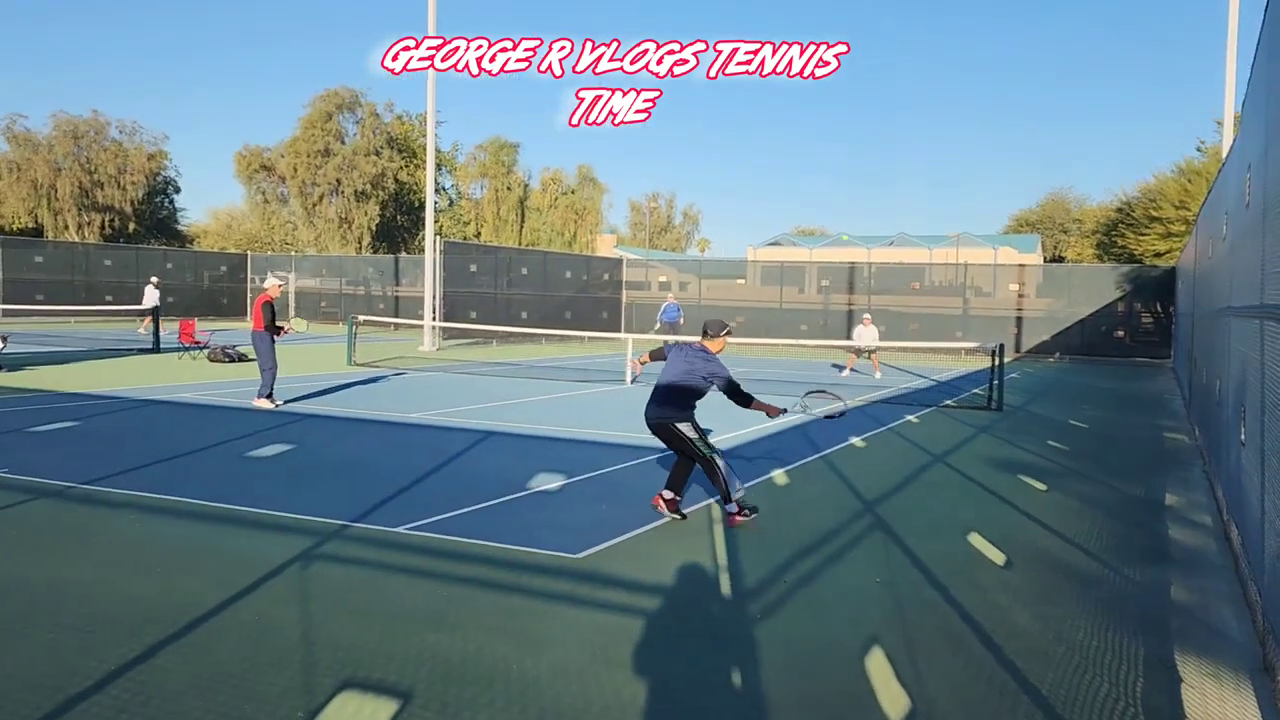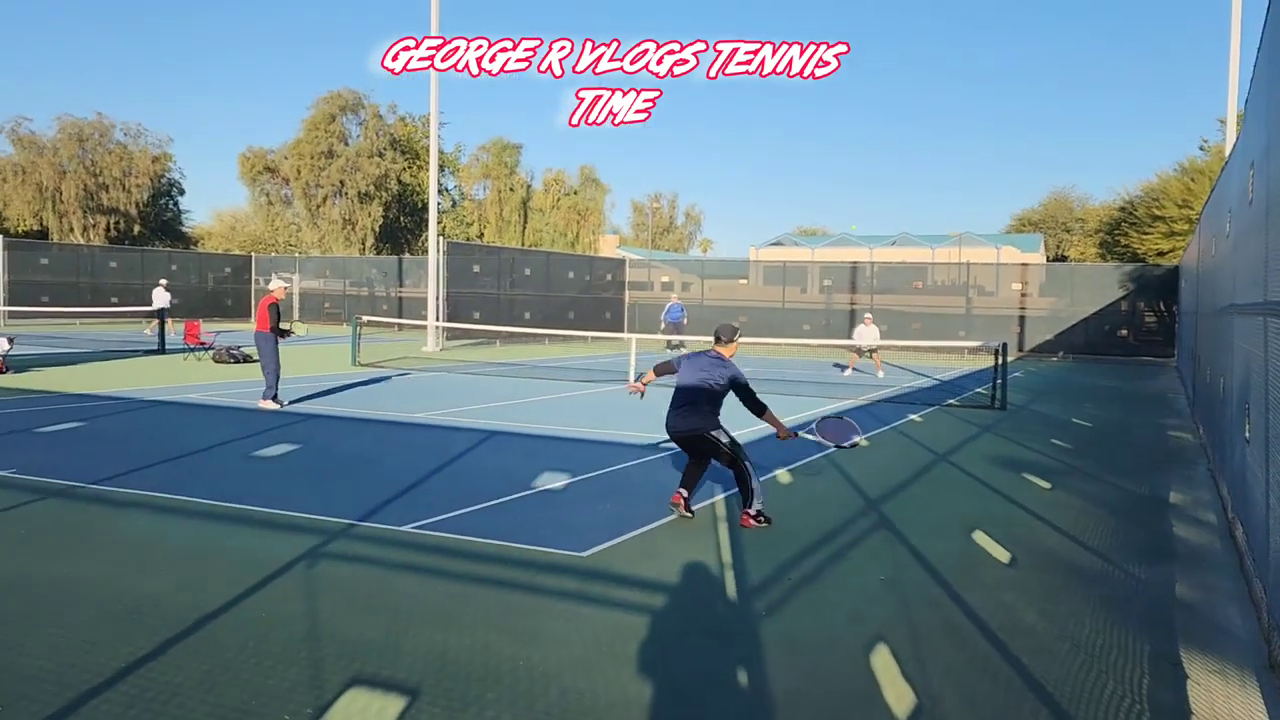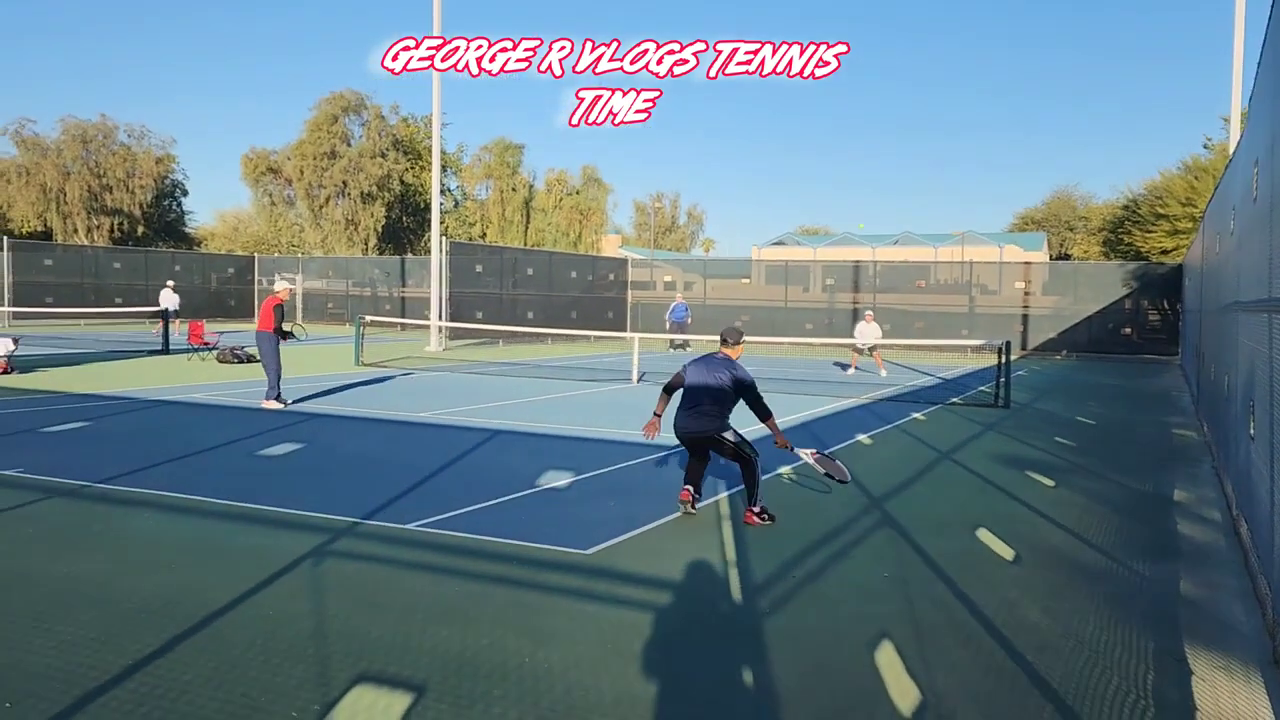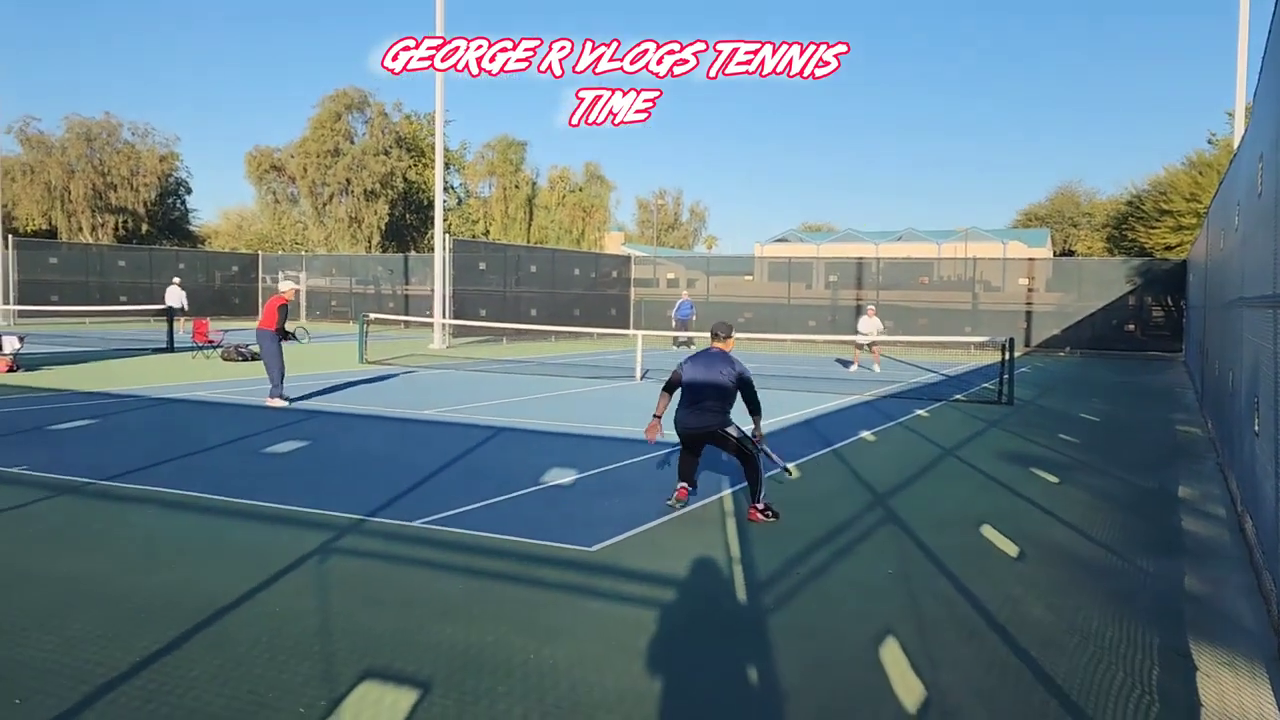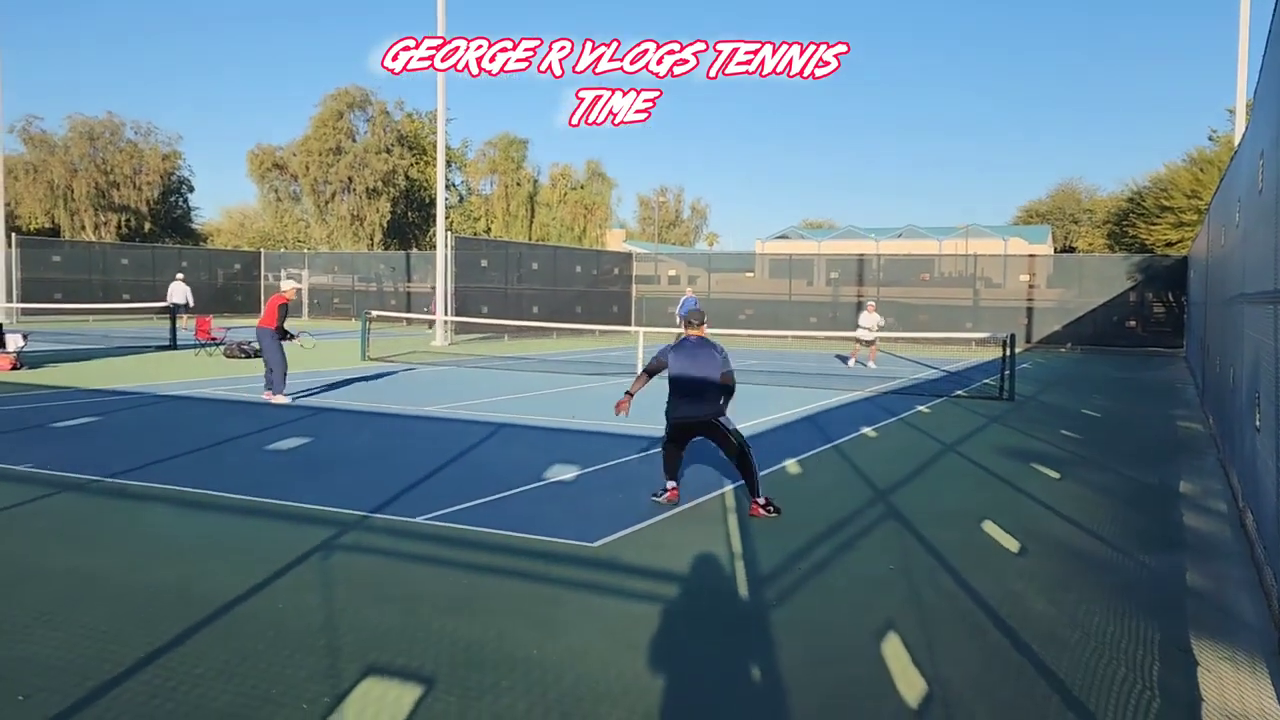
dt=0.1s
person 1, frame 1
left shoulder: (679, 349)
right shoulder: (713, 365)
left elbow: (655, 354)
right elbow: (739, 397)
left wrist: (640, 361)
right wrist: (769, 409)
left hip: (654, 417)
right hip: (674, 418)
left knee: (688, 455)
right knee: (710, 459)
left ankle: (667, 498)
right ankle: (735, 509)
person 1, frame 2
left shoulder: (690, 359)
right shoulder: (730, 371)
left elbow: (660, 369)
right elbow: (754, 405)
left wrist: (642, 383)
right wrist: (779, 426)
left hip: (674, 426)
right hip: (703, 426)
left knee: (698, 457)
right knee: (740, 462)
left ankle: (681, 497)
right ankle: (752, 513)
person 1, frame 3
left shoulder: (695, 363)
right shoulder: (739, 373)
left elbow: (668, 389)
right elbow: (759, 407)
left wrist: (656, 417)
right wrist: (778, 434)
left hip: (682, 428)
right hip: (713, 428)
left knee: (698, 457)
right knee: (749, 459)
left ankle: (688, 492)
right ankle: (754, 510)
person 1, frame 4
left shoulder: (690, 360)
right shoulder: (736, 367)
left elbow: (668, 389)
right elbow: (752, 401)
left wrist: (657, 418)
right wrist: (757, 428)
left hip: (684, 424)
right hip: (715, 423)
left knee: (689, 452)
right knee: (750, 455)
left ankle: (683, 489)
right ankle: (757, 507)
person 1, frame 5
left shoulder: (671, 350)
right shoulder: (717, 350)
left elbow: (647, 373)
right elbow: (729, 386)
left wrist: (628, 395)
right wrist: (721, 407)
left hip: (678, 416)
right hip: (710, 414)
left knee: (671, 447)
right knee: (741, 452)
left ankle: (671, 490)
right ankle: (758, 501)
